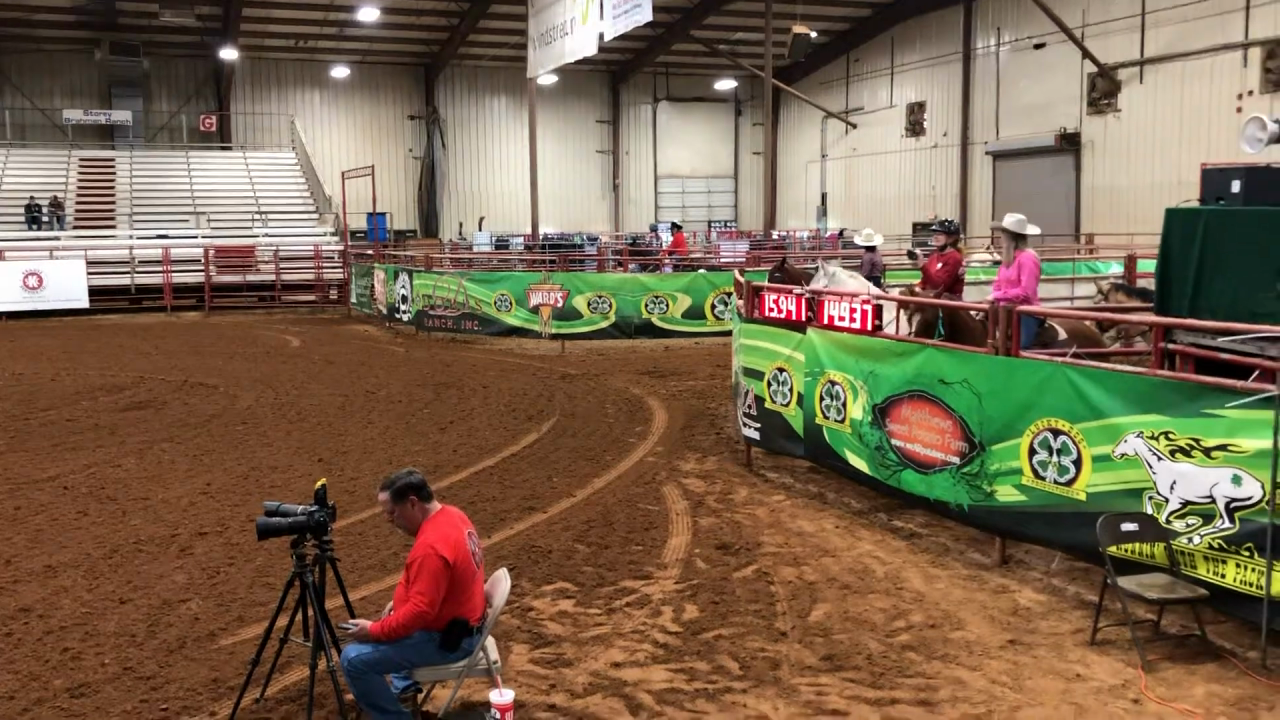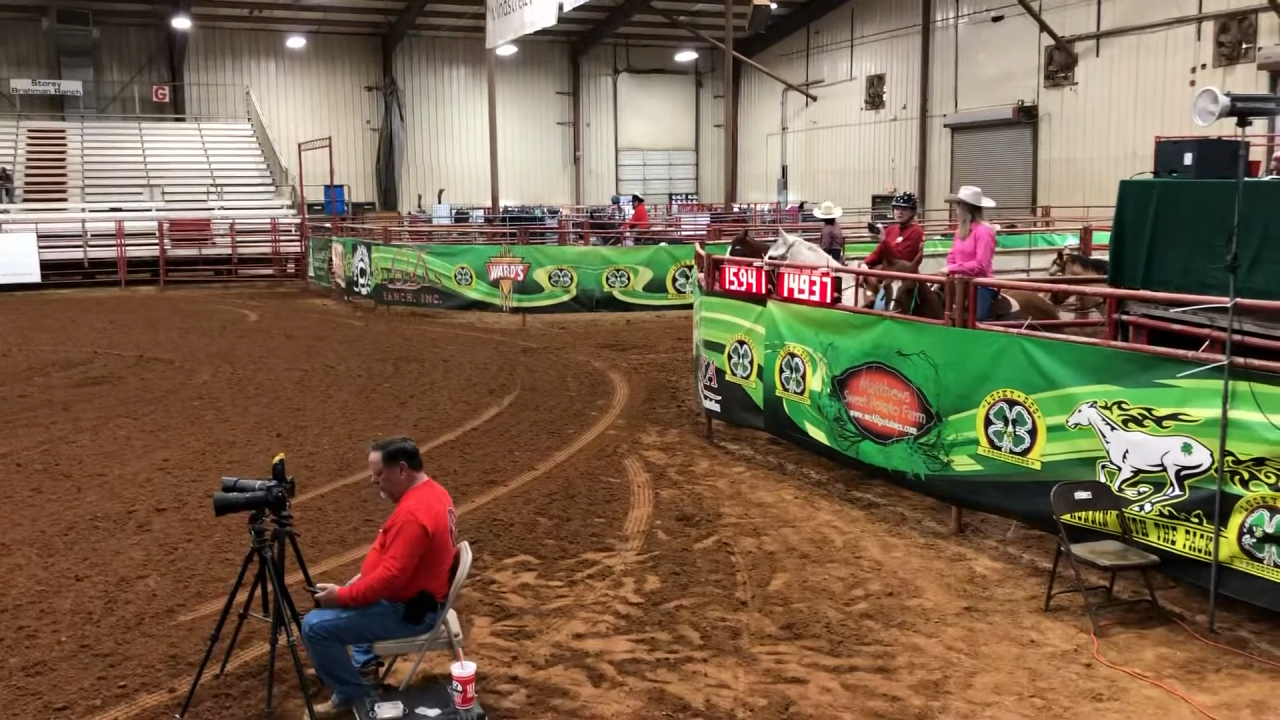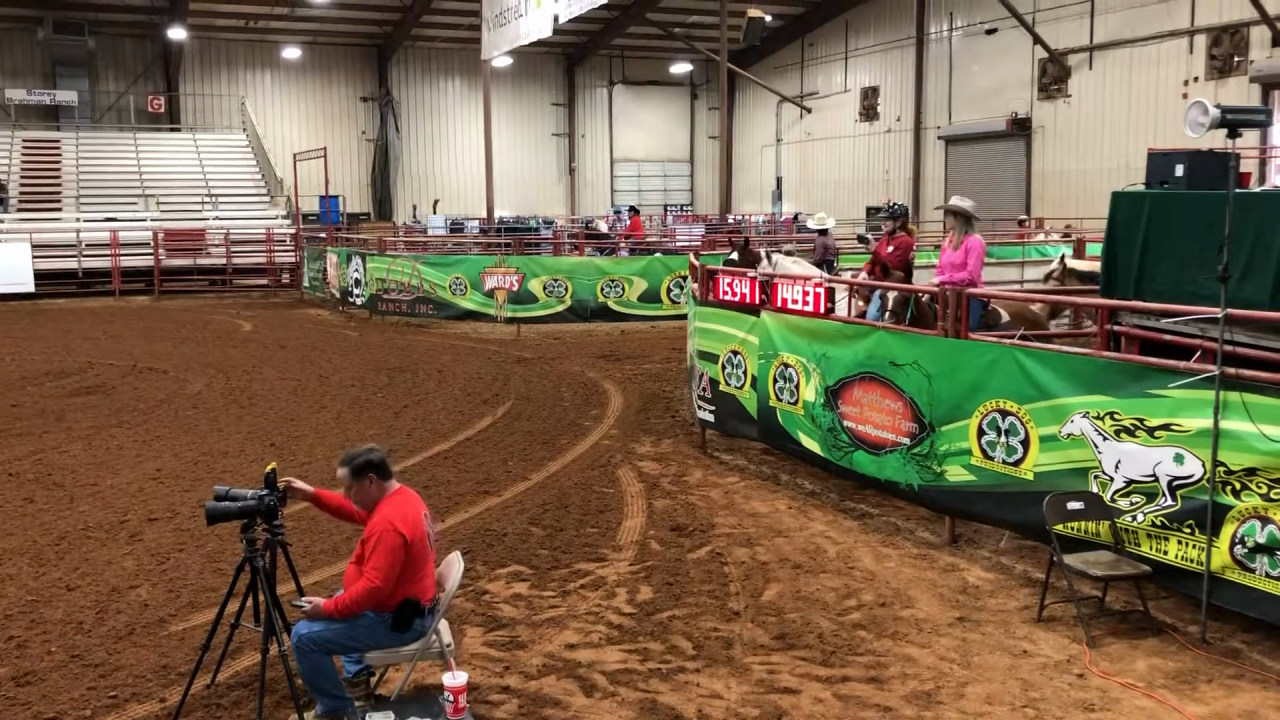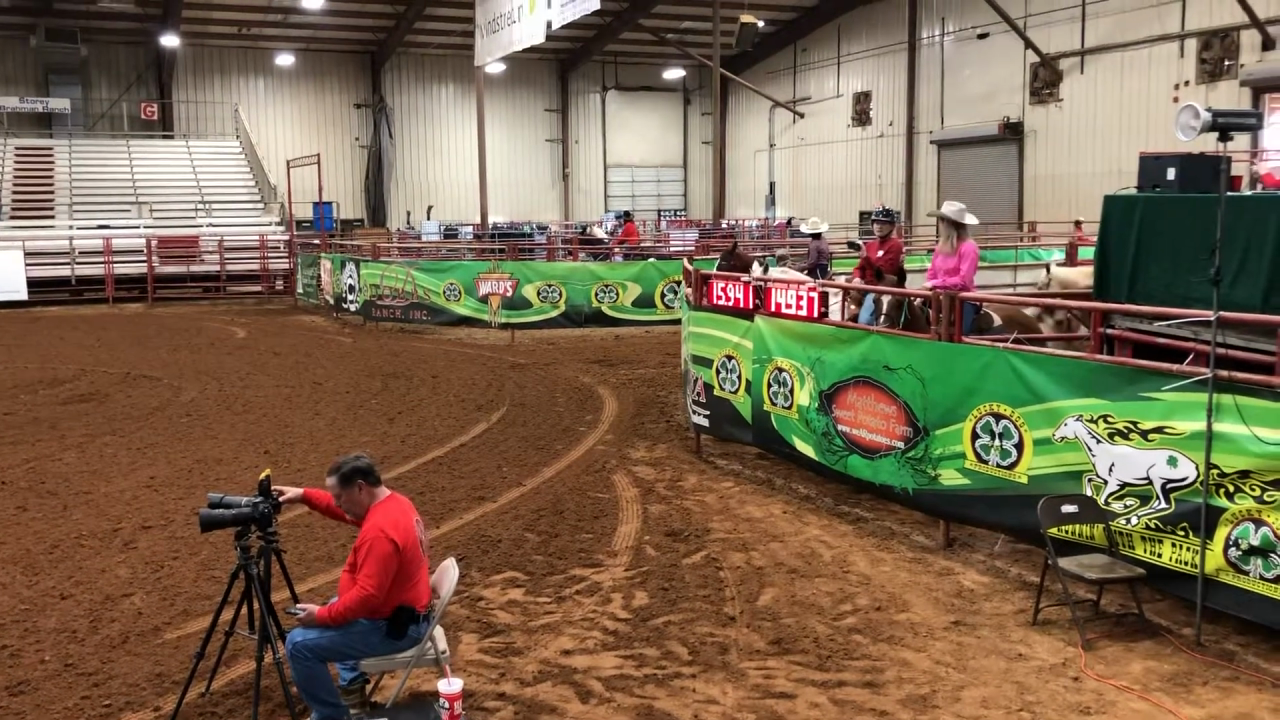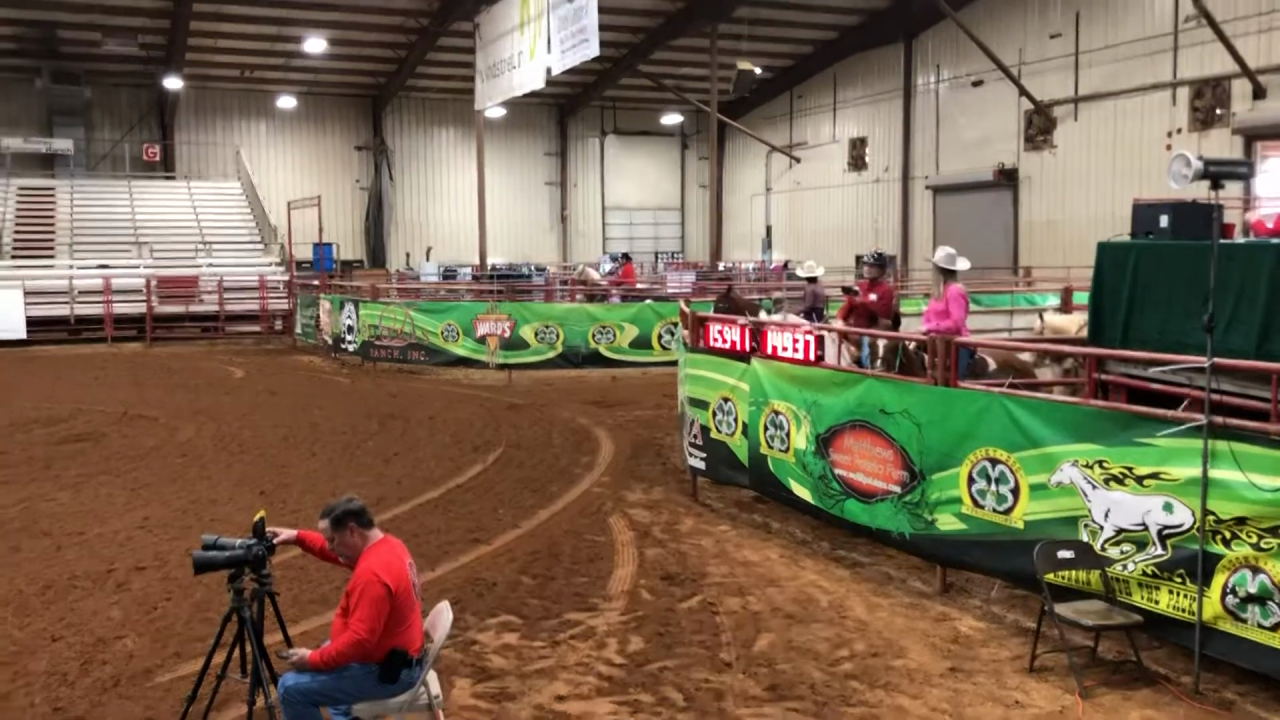
dt=1s
person 1, frame 1
left shoulder: (432, 546)
right shoulder: (452, 515)
left elbow: (420, 611)
left wrist: (374, 630)
right wrist: (401, 600)
left hip: (447, 638)
right hip: (460, 623)
left knee: (354, 659)
right knee: (392, 620)
right ankle: (404, 685)
person 1, frame 2
left shoulder: (412, 514)
right shoulder: (434, 492)
left elbow: (390, 577)
left wrist: (341, 595)
right wrist: (364, 577)
left hip: (409, 611)
right hip: (421, 597)
left knee: (315, 626)
right knee: (355, 596)
left ankle: (353, 697)
right ankle: (364, 664)
person 1, frame 3
left shoulder: (388, 523)
right shoulder: (403, 496)
left elbow: (373, 588)
right elbow: (357, 510)
left wrist: (327, 608)
right wrist: (313, 495)
left hip: (397, 620)
right hip: (408, 605)
left knee: (304, 636)
right knee: (343, 601)
right ankle: (357, 677)
person 1, frame 4
left shoulder: (380, 530)
right shoulder: (395, 502)
left elbow: (367, 596)
right elbow: (344, 509)
left wrist: (322, 615)
right wrist: (304, 495)
left hip: (393, 627)
right hip: (404, 612)
left knee: (299, 644)
right knee: (337, 608)
right ankle: (353, 685)
person 1, frame 5
left shoulder: (373, 573)
right shoulder: (389, 544)
left elbow: (360, 640)
right elbow: (335, 550)
left wrist: (313, 660)
right wrist: (297, 537)
left hip: (386, 672)
right hip: (398, 658)
left knee: (291, 688)
right knee: (329, 651)
